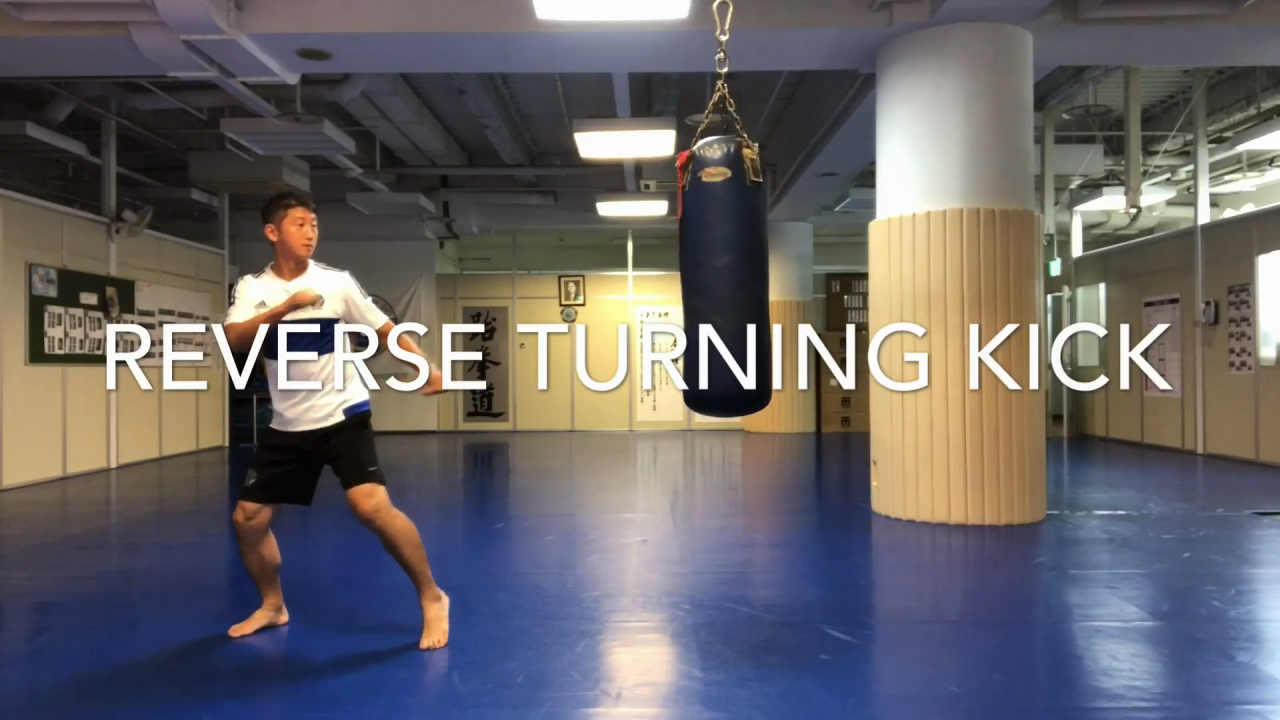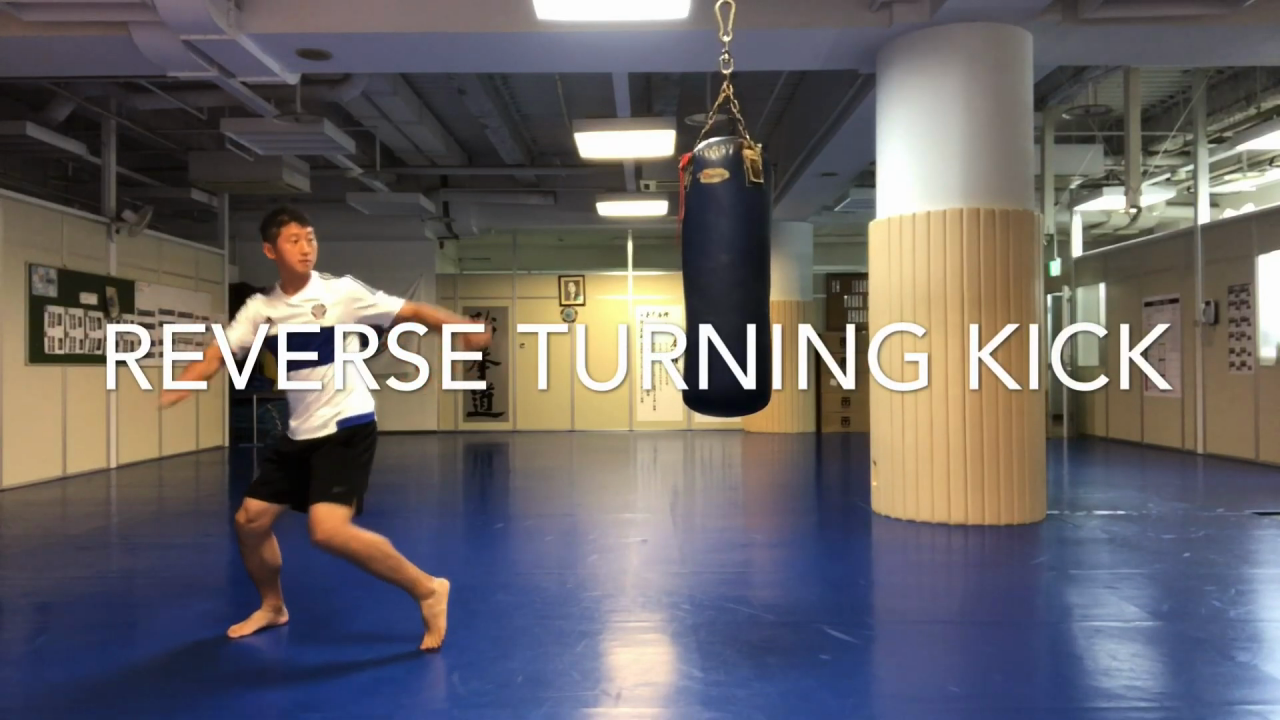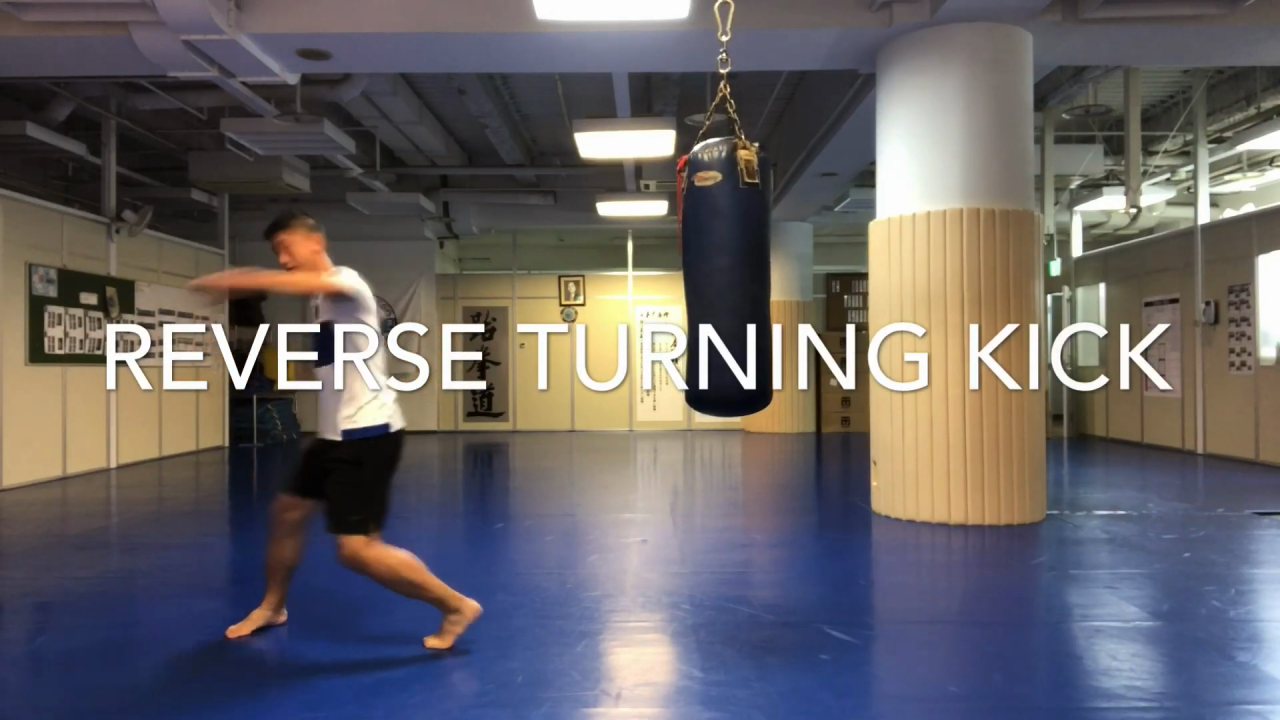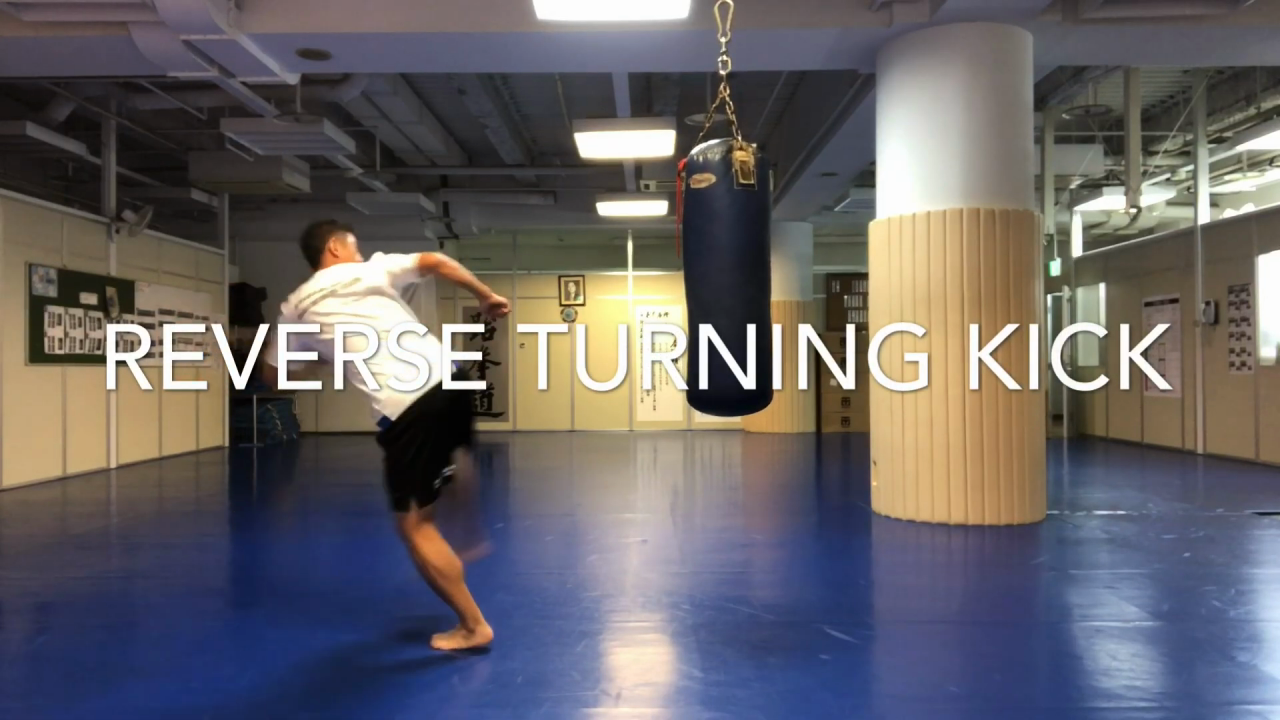
dt=0.7s
person 1, frame 1
left shoulder: (337, 282)
right shoulder: (251, 288)
left elbow: (385, 329)
right elbow: (232, 341)
left wrist: (427, 367)
right wrist: (281, 310)
left hip: (343, 415)
right hip: (287, 426)
left knee: (371, 506)
right knee: (247, 518)
left ankle: (432, 598)
right ankle: (273, 606)
person 1, frame 2
left shoulder: (340, 292)
right shoulder: (259, 307)
left elbow: (412, 311)
right elbow: (219, 351)
left wrist: (462, 329)
right wrist: (182, 381)
left hip: (347, 428)
right hip: (298, 436)
left knee: (328, 530)
right knee: (249, 520)
left ankle: (426, 589)
right ankle: (272, 606)
person 1, frame 3
left shoulder: (345, 283)
right shoulder: (327, 297)
left elbow: (310, 281)
left wrist: (239, 279)
left hip: (366, 433)
right hip: (336, 433)
left knee: (357, 549)
right knee: (288, 512)
left ankle: (459, 608)
right ankle: (272, 606)
person 1, frame 4
left shoulder: (296, 307)
right shoulder: (373, 270)
left elbow: (273, 375)
right elbow: (434, 261)
right wrist: (486, 296)
left hip: (404, 410)
right hip: (447, 383)
left knee: (414, 523)
right knee: (455, 462)
left ankle: (473, 626)
